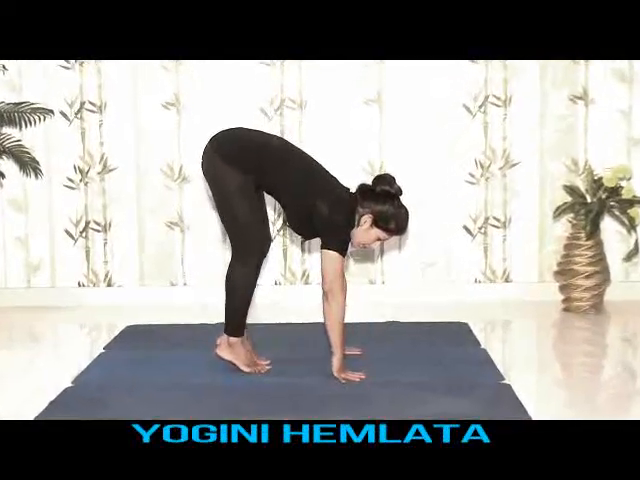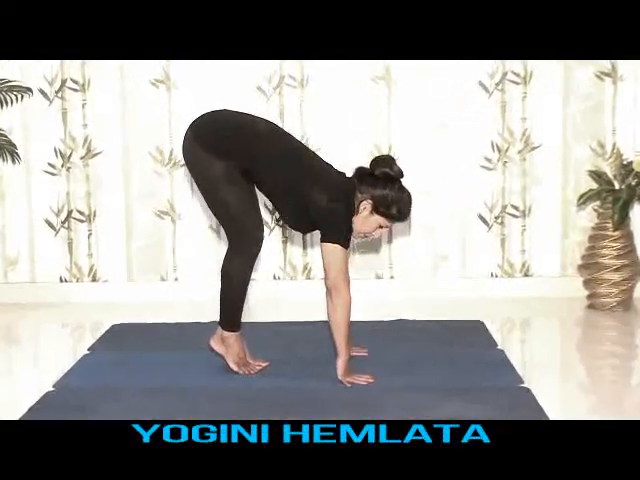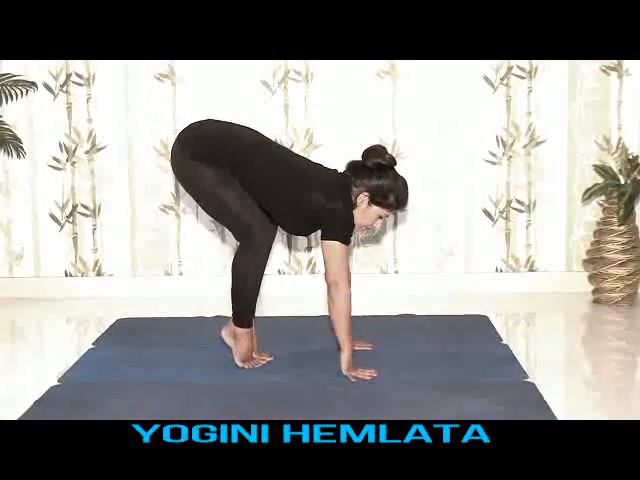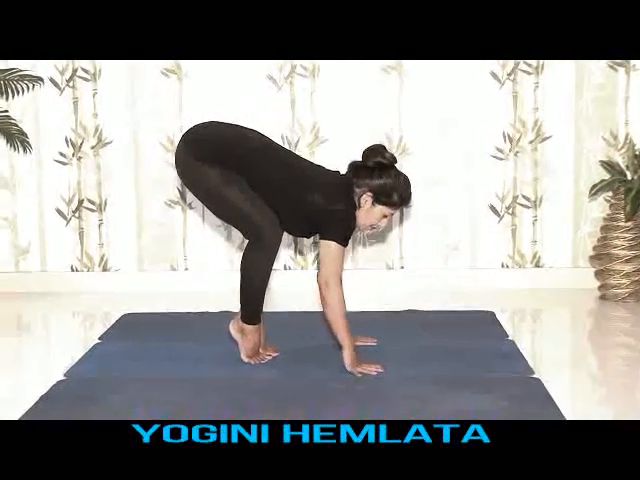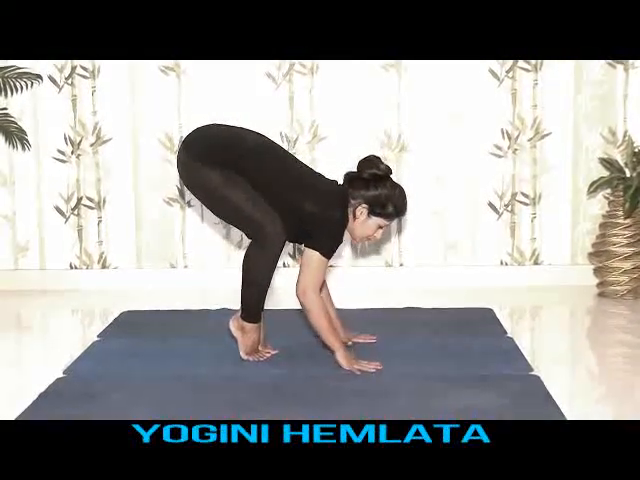
dt=0.7s
person 1, frame 1
left shoulder: (344, 210)
right shoulder: (338, 217)
left elbow: (336, 285)
right elbow: (333, 292)
left wrist: (338, 347)
right wrist: (337, 359)
left hip: (241, 156)
right hip: (228, 157)
left knee: (259, 245)
right knee: (250, 250)
left ankle: (234, 333)
right ankle: (232, 341)
person 1, frame 2
left shoulder: (342, 197)
right shoulder: (336, 207)
left elbow: (336, 285)
right elbow: (338, 288)
left wrist: (343, 346)
right wrist: (343, 361)
left hip: (229, 143)
right hip: (209, 144)
left knee: (249, 238)
right knee: (247, 240)
left ankle: (228, 332)
right ankle: (227, 337)
person 1, frame 3
left shoulder: (338, 193)
right shoulder: (337, 207)
left elbow: (338, 280)
right elbow: (338, 284)
left wrist: (346, 340)
right wrist: (346, 355)
left hip: (217, 149)
right hip: (197, 155)
left knee: (264, 232)
right knee: (257, 236)
left ankle: (242, 325)
right ankle: (239, 331)
person 1, frame 4
left shoulder: (339, 195)
right shoulder: (340, 209)
left elbow: (328, 279)
right elbow: (329, 283)
left wrist: (346, 337)
right wrist: (348, 352)
left hip: (222, 150)
right hip: (201, 156)
left knee: (269, 232)
right knee: (265, 233)
left ankle: (250, 320)
right ankle: (247, 327)
person 1, frame 5
left shoulder: (332, 204)
right shoulder: (331, 217)
left elbow: (313, 276)
right elbow: (306, 292)
left wrist: (340, 332)
right wrist: (340, 351)
left hip: (224, 153)
right hip: (202, 158)
left knee: (272, 233)
right knee: (270, 232)
left ankle: (249, 318)
right ankle: (246, 324)
